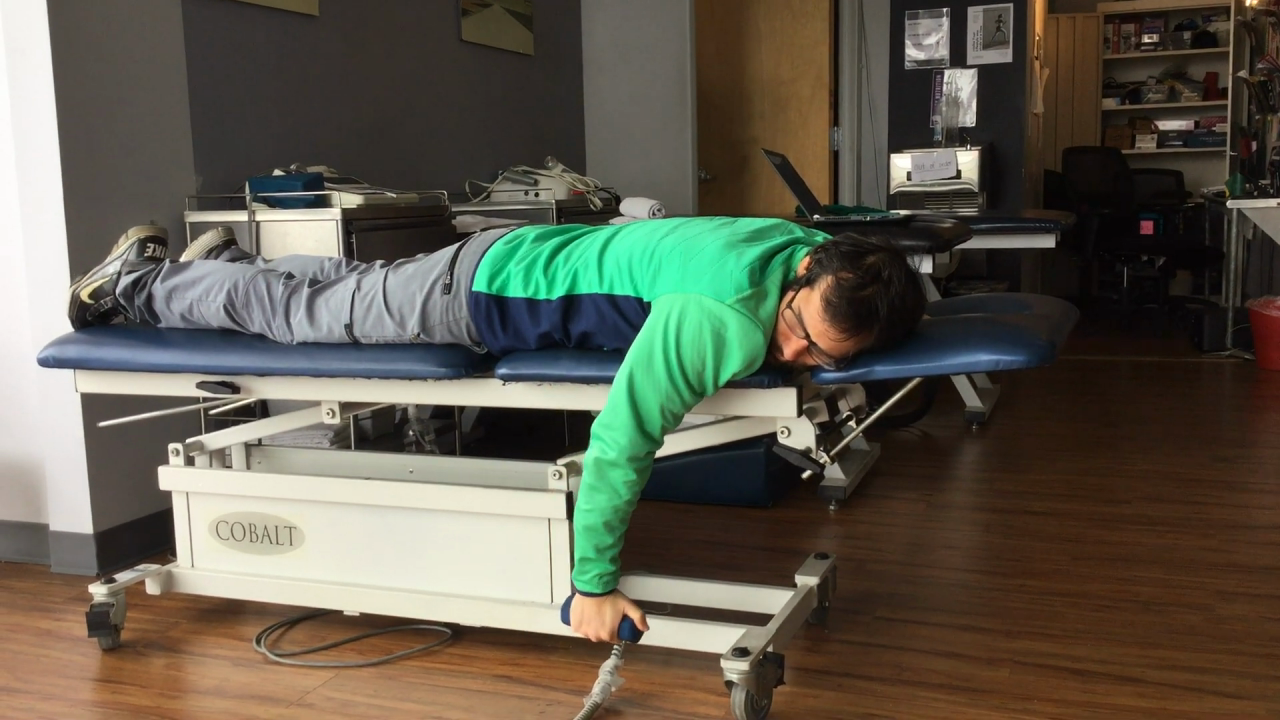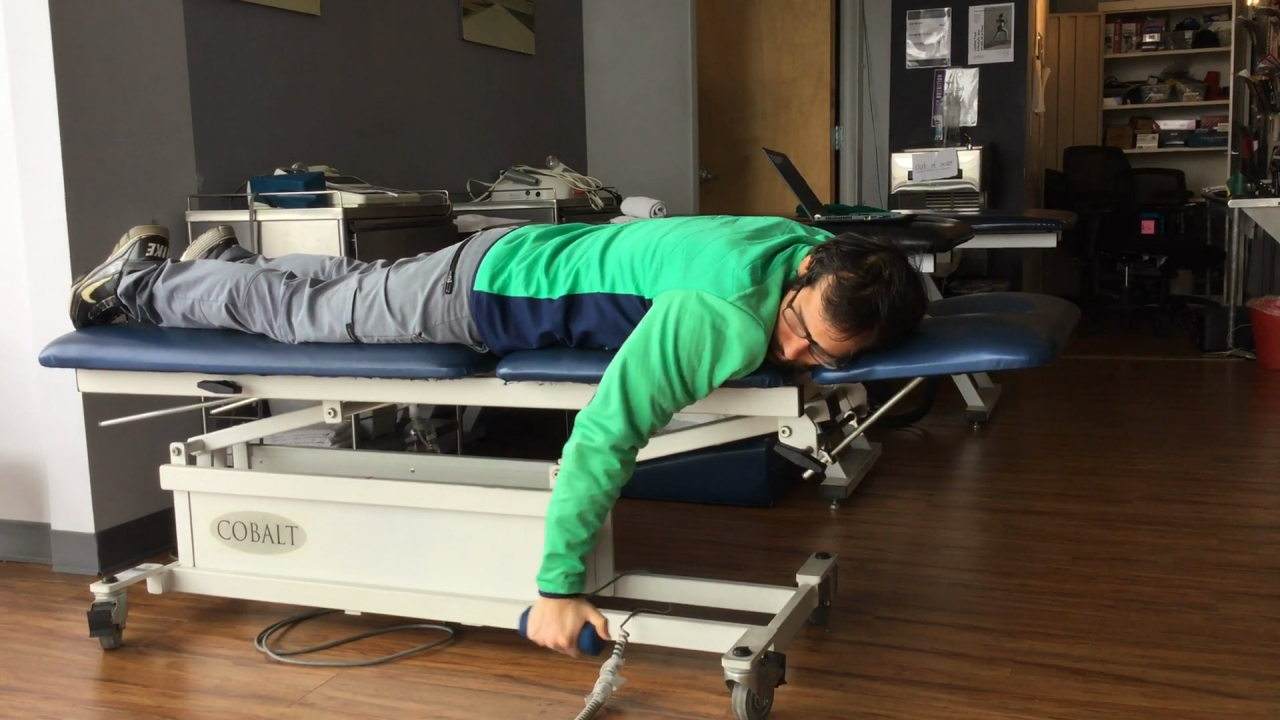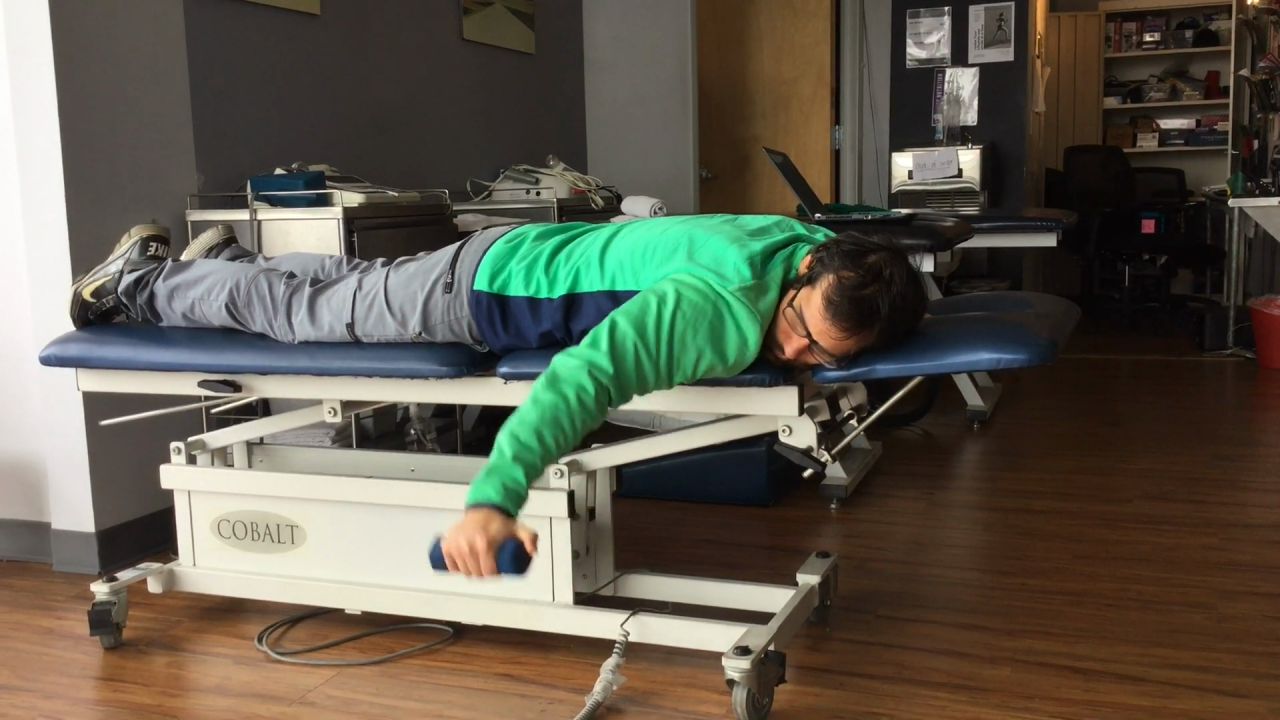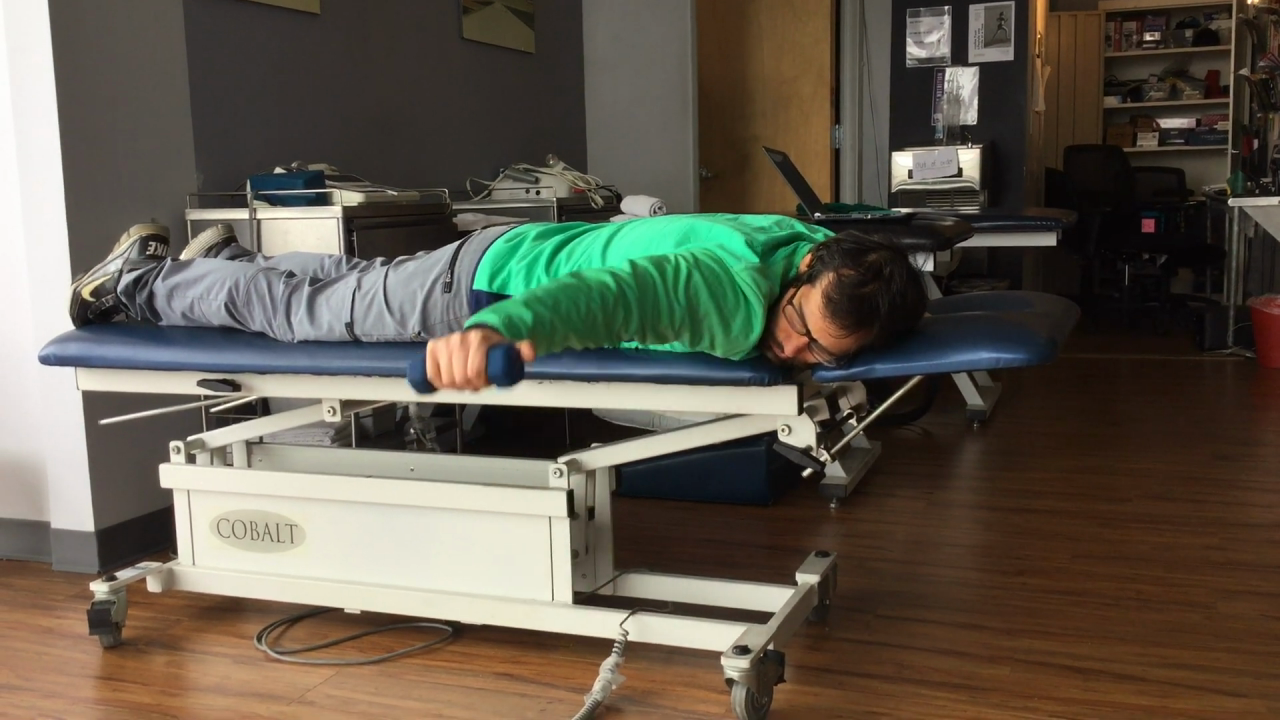
dt=0.3s
person 1, frame 1
left shoulder: (817, 246)
right shoulder: (724, 318)
right elbow: (619, 439)
left wrist: (837, 351)
right wrist: (593, 584)
left hip: (533, 252)
right hip: (490, 295)
left knee: (353, 281)
right knee: (294, 313)
left ankle: (227, 258)
right ankle: (139, 283)
person 1, frame 2
left shoulder: (821, 245)
right shoulder: (726, 314)
right elbow: (604, 431)
left wrist: (837, 352)
right wrist: (558, 585)
left hip: (536, 250)
right hip: (492, 290)
left knee: (355, 282)
right knee: (298, 310)
left ankle: (225, 256)
right ankle: (140, 281)
person 1, frame 3
left shoulder: (815, 234)
right shoulder: (725, 313)
right elbow: (590, 373)
right wrist: (492, 496)
left hip: (534, 258)
right hip: (496, 292)
left knee: (358, 280)
right knee: (302, 314)
left ankle: (225, 259)
right ankle: (144, 285)
person 1, frame 4
left shoulder: (809, 237)
right shoulder: (734, 294)
right elbow: (601, 292)
left wrist: (835, 346)
right wrist: (489, 331)
left hip: (530, 248)
right hip: (489, 288)
left knee: (333, 286)
right knee: (294, 309)
left ankle: (217, 255)
right ankle: (141, 280)
